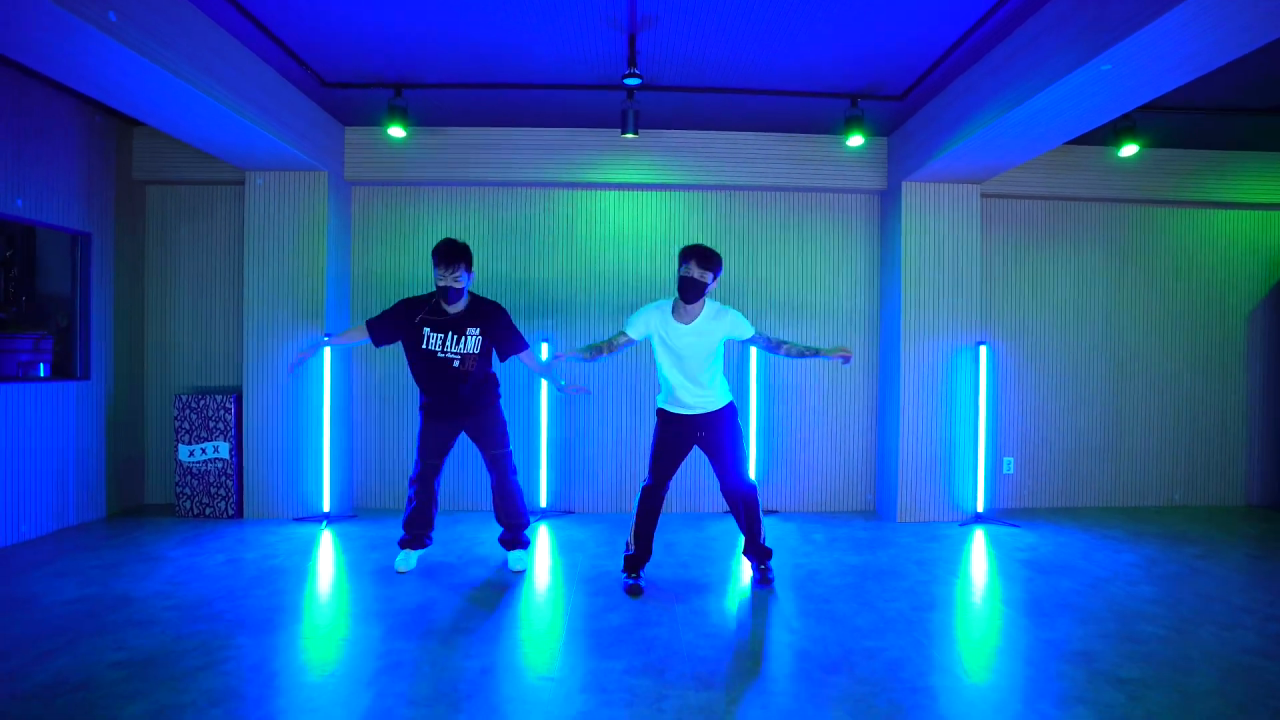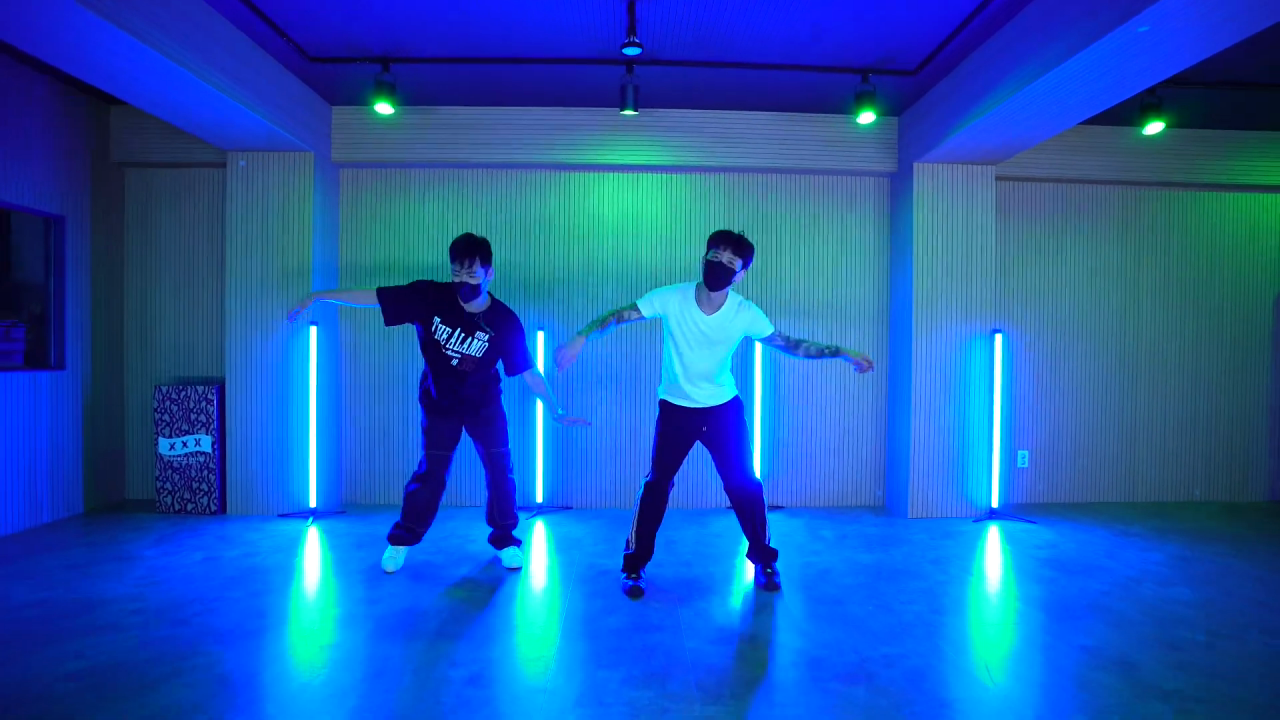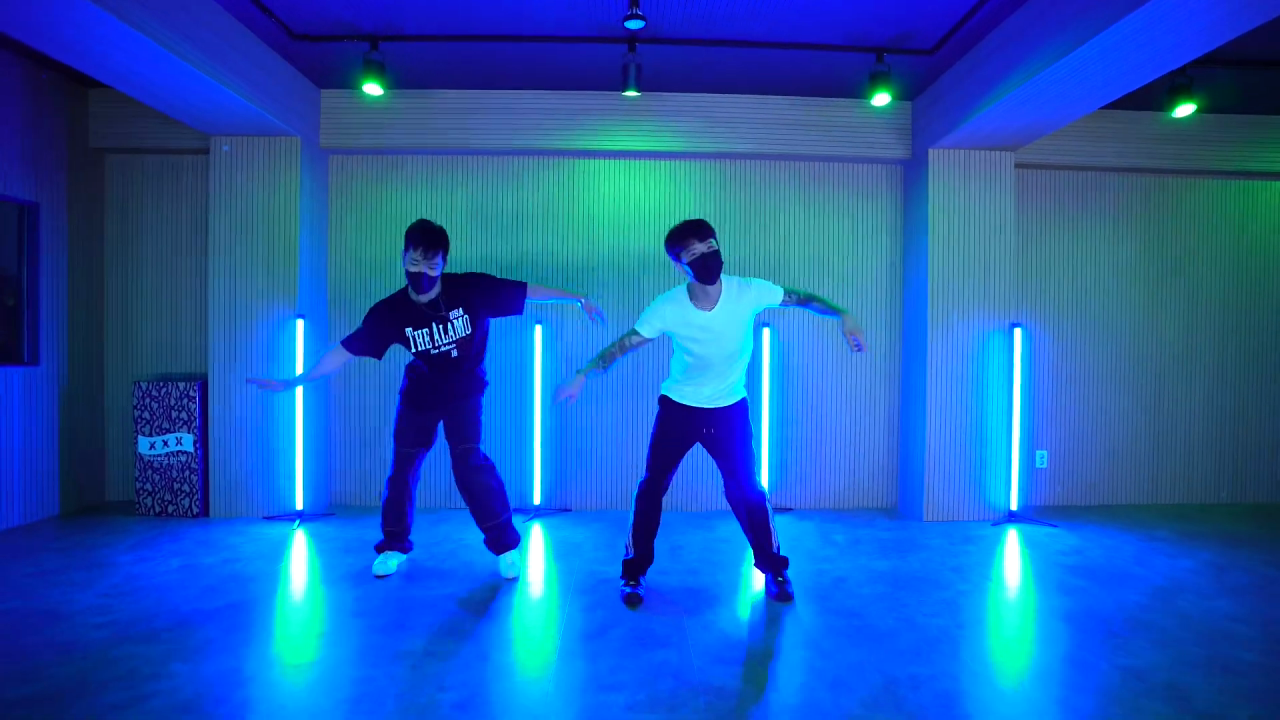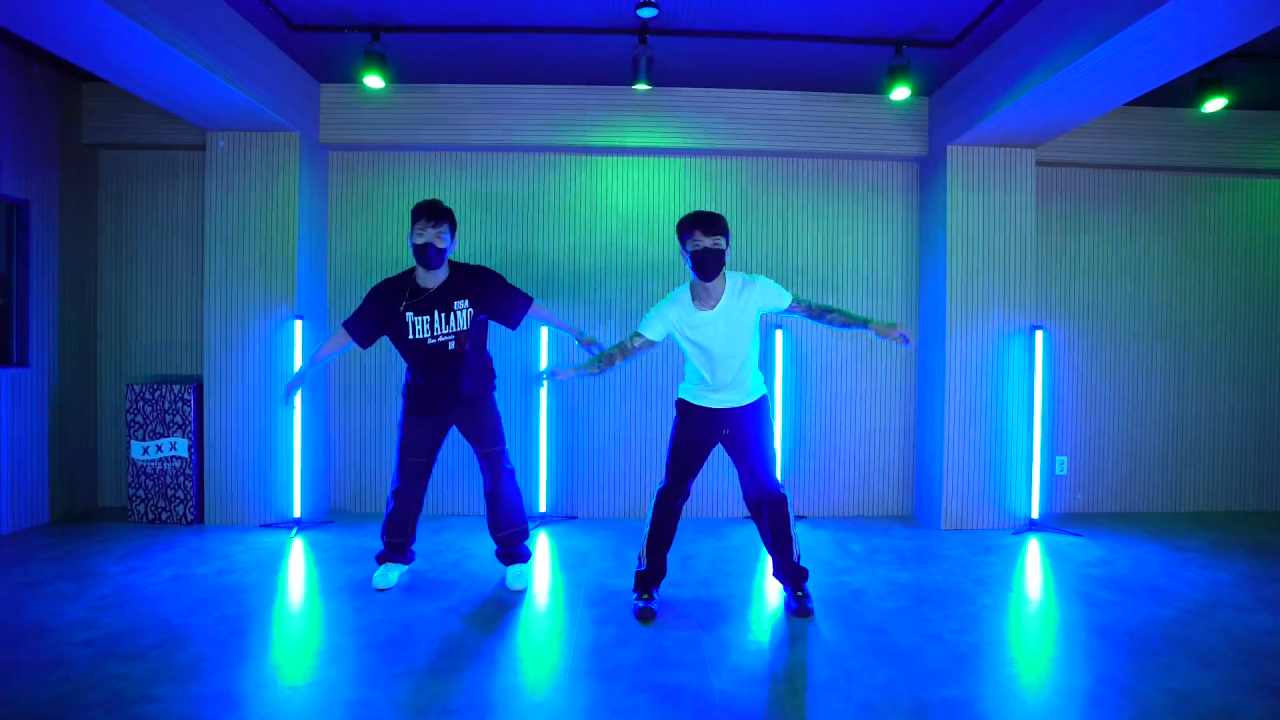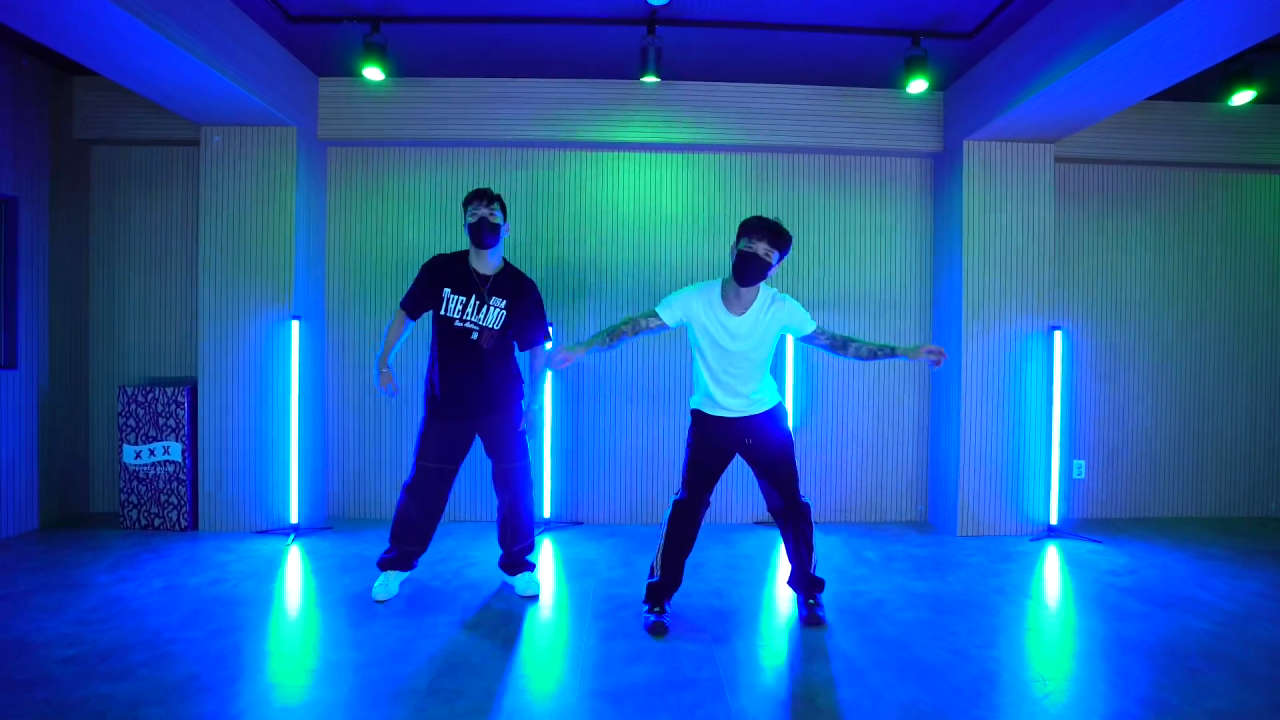
dt=0.3s
person 1, frame 1
left shoulder: (725, 318)
right shoulder: (652, 316)
left elbow: (771, 345)
right elbow: (611, 345)
left wrist: (823, 353)
right wrist: (571, 353)
left hip: (718, 414)
right hip: (673, 417)
left knee: (739, 486)
right knee: (654, 487)
left ankle: (760, 559)
right ankle: (634, 565)
person 1, frame 2
left shoulder: (746, 313)
right shoulder: (669, 299)
left elbow: (789, 343)
right elbow: (617, 316)
left wrist: (842, 352)
right wrist: (581, 338)
left hip: (723, 408)
right hip: (676, 409)
left knee: (744, 484)
right knee: (657, 484)
left ankle: (764, 561)
right ankle: (633, 566)
person 1, frame 3
left shoulder: (749, 292)
right shoulder: (668, 308)
left elbow: (801, 298)
right elbow: (624, 344)
left wrist: (843, 316)
right wrist: (582, 376)
left hip: (730, 409)
right hip: (679, 408)
left knee: (747, 491)
right knee: (653, 486)
left ankle: (774, 570)
right ankle: (633, 573)
person 1, frame 4
left shoulder: (753, 290)
right shoulder: (671, 307)
left elbow: (812, 311)
right elbow: (626, 347)
left wrist: (872, 326)
right wrist: (576, 370)
left hip: (748, 409)
right hip: (695, 409)
left knee: (766, 494)
right knee: (671, 492)
left ankle: (793, 582)
right ankle: (646, 585)
person 1, frame 5
left shoulder: (781, 308)
right shoulder: (693, 301)
left elbow: (835, 343)
right elbow: (635, 326)
left wrist: (904, 352)
right wrist: (581, 349)
left hip: (764, 418)
right hip: (711, 420)
left knee: (790, 505)
right knee: (688, 505)
left ankle: (807, 591)
right ankle: (657, 598)
person 2, frame 1
left shoulder: (489, 314)
right shoulder: (412, 312)
left elbow: (523, 353)
right elbow: (368, 331)
left wrist: (555, 381)
right wrist: (320, 346)
left hip: (482, 404)
right hip: (437, 408)
left knee: (503, 468)
right knee: (425, 474)
left ankle: (515, 541)
right ankle: (414, 541)
person 2, frame 2
left shoulder: (503, 321)
right shoulder: (428, 295)
left elbow: (528, 370)
right elbow: (374, 298)
left wrist: (555, 410)
right wrist: (318, 297)
left hip: (483, 402)
right hip: (438, 401)
left knee: (499, 466)
right knee: (433, 470)
left ankle: (504, 538)
right ankle: (402, 538)
person 2, frame 3
left shoulder: (475, 288)
right shoulder: (391, 311)
left elbow: (526, 292)
right elbow: (345, 351)
left wrist: (577, 298)
right wrist: (296, 381)
left hip: (465, 393)
right hip: (420, 394)
left knee: (468, 462)
right knee: (403, 468)
left ankle: (504, 542)
right ankle: (394, 545)
person 2, frame 4
left shoulder: (478, 281)
right shoulder: (389, 293)
left elbow: (528, 309)
right elbow: (348, 334)
left wrist: (576, 333)
right wrist: (306, 370)
left hip: (474, 395)
right hip: (422, 399)
left knee: (498, 470)
right knee: (408, 477)
left ankle: (513, 555)
right ankle: (394, 555)
person 2, frame 5
left shoulder: (521, 288)
right shoulder: (438, 270)
left elbow: (536, 349)
right elbow: (406, 314)
left wrist: (531, 401)
right wrist: (385, 359)
left hip: (500, 404)
right hip: (445, 403)
left knee: (514, 482)
right knee: (424, 484)
left ankle: (516, 563)
right ankle: (396, 564)
